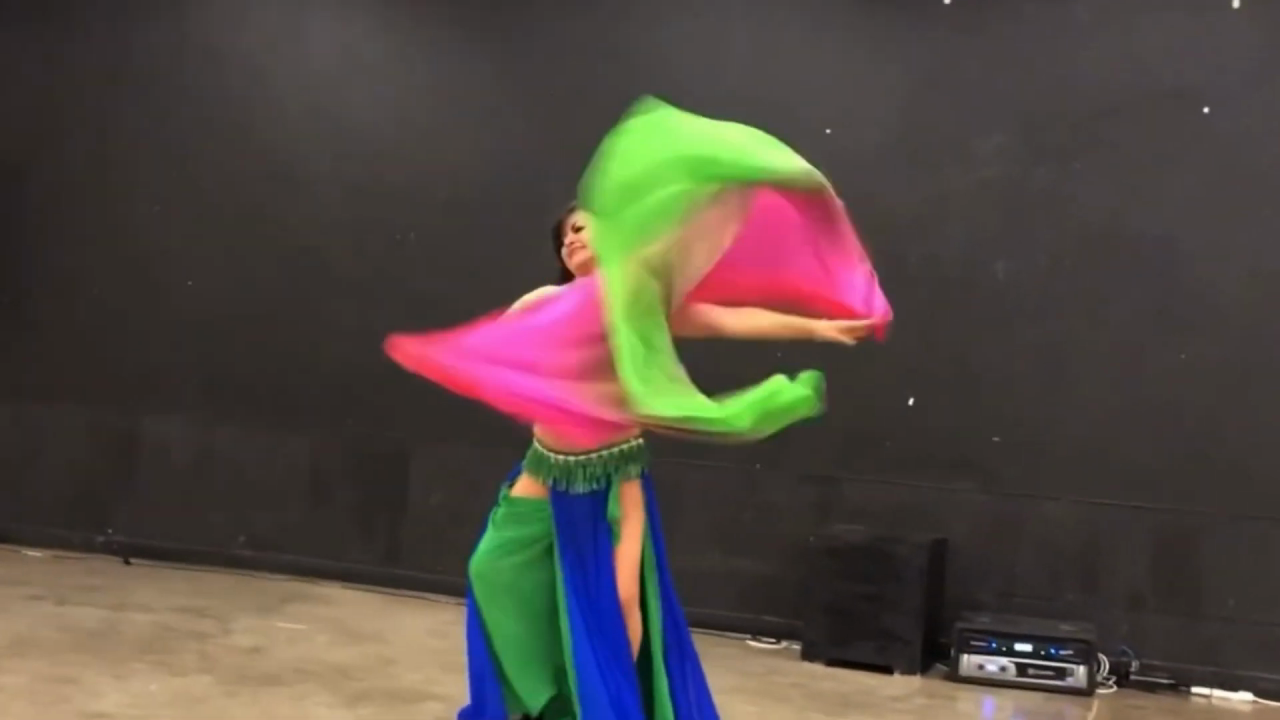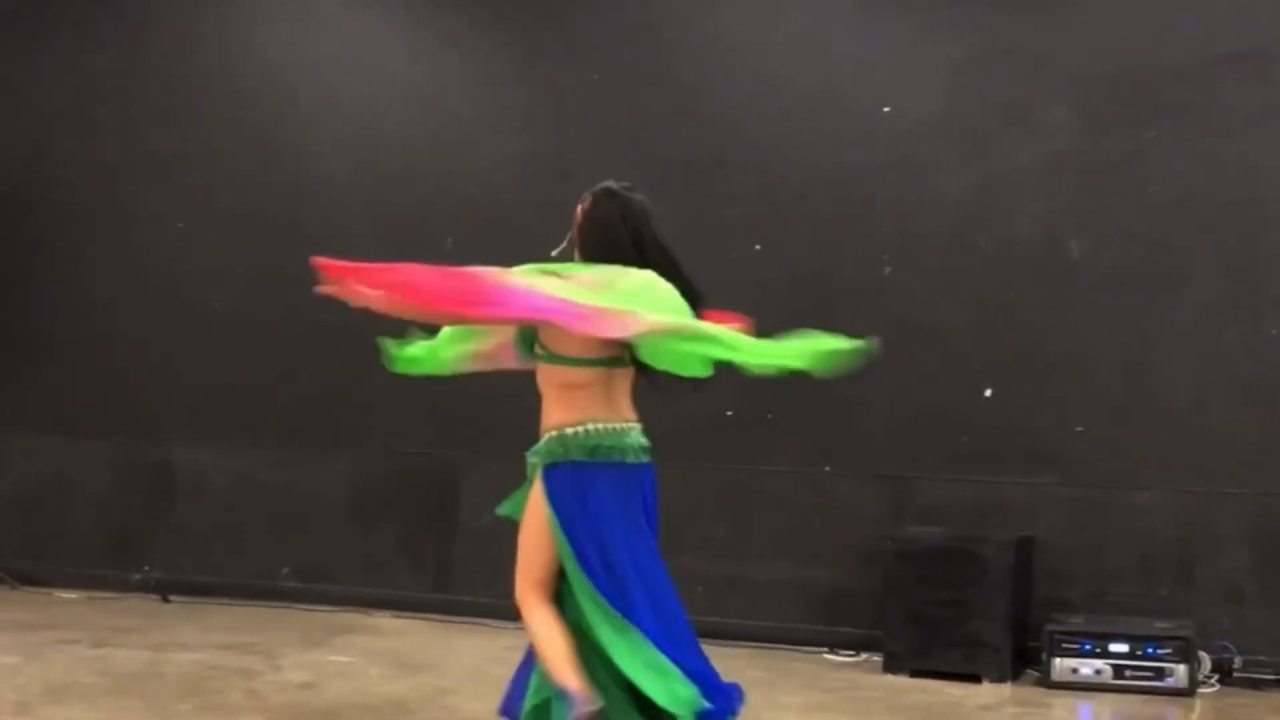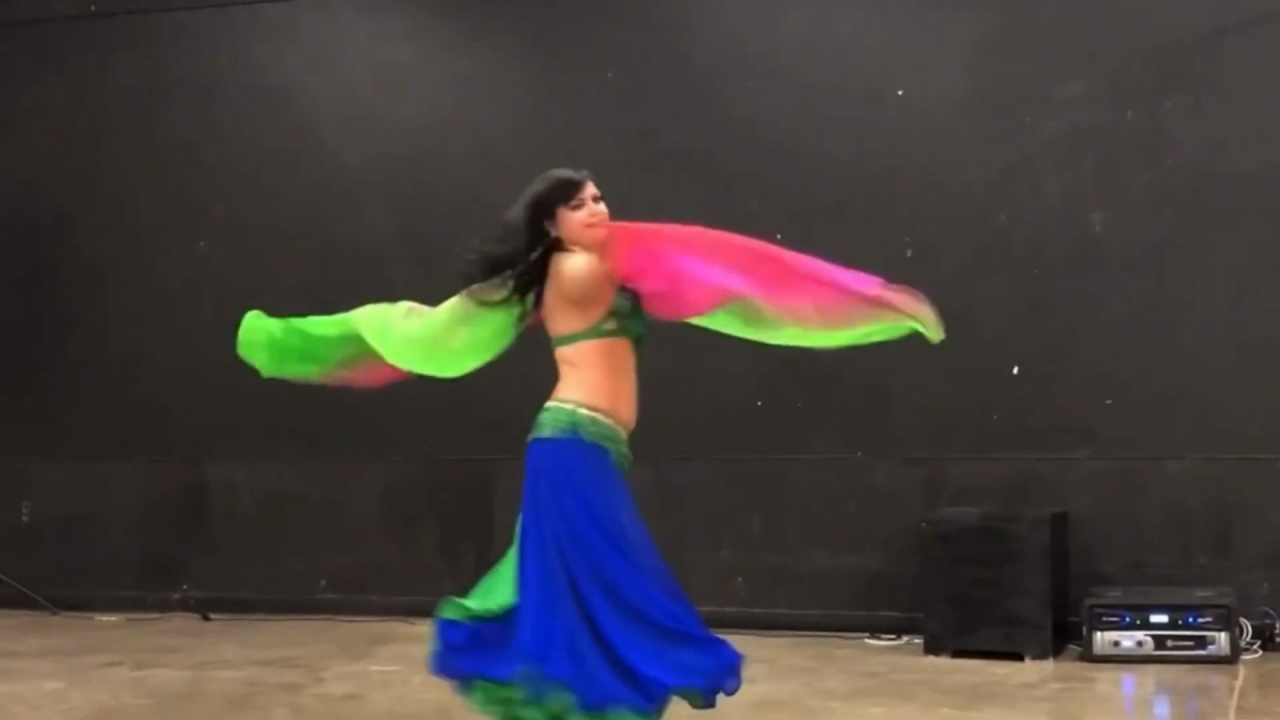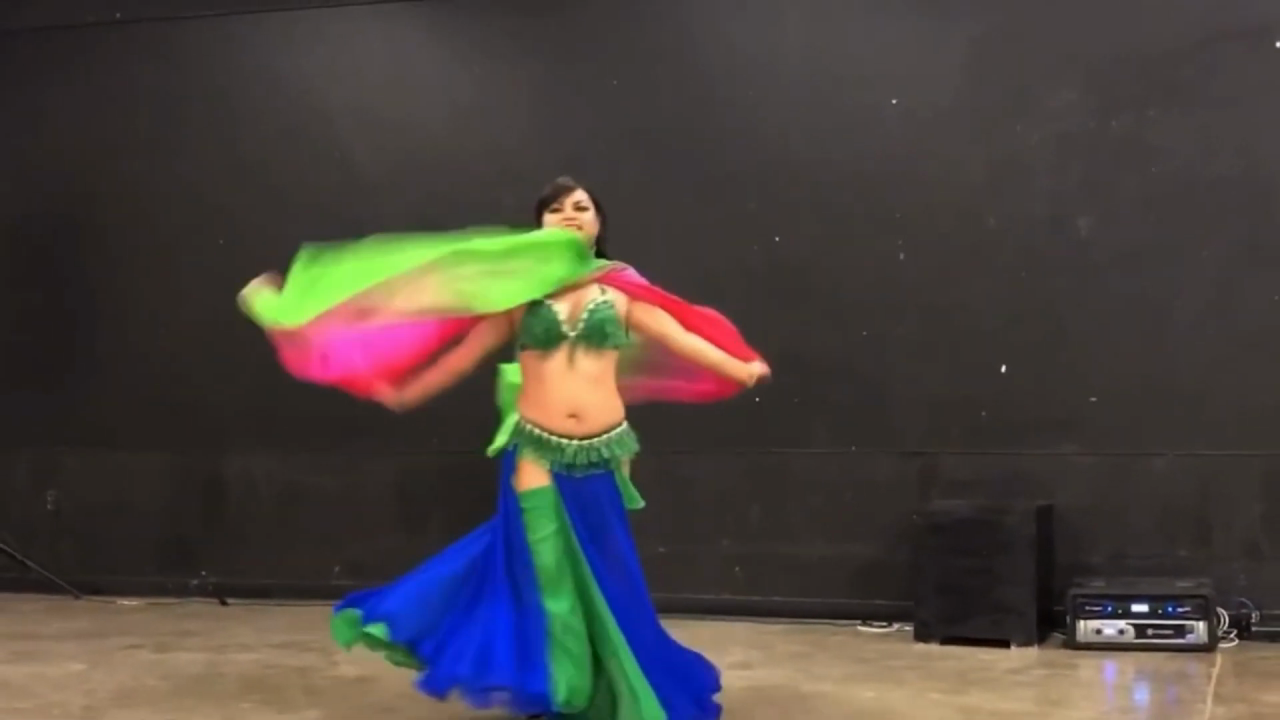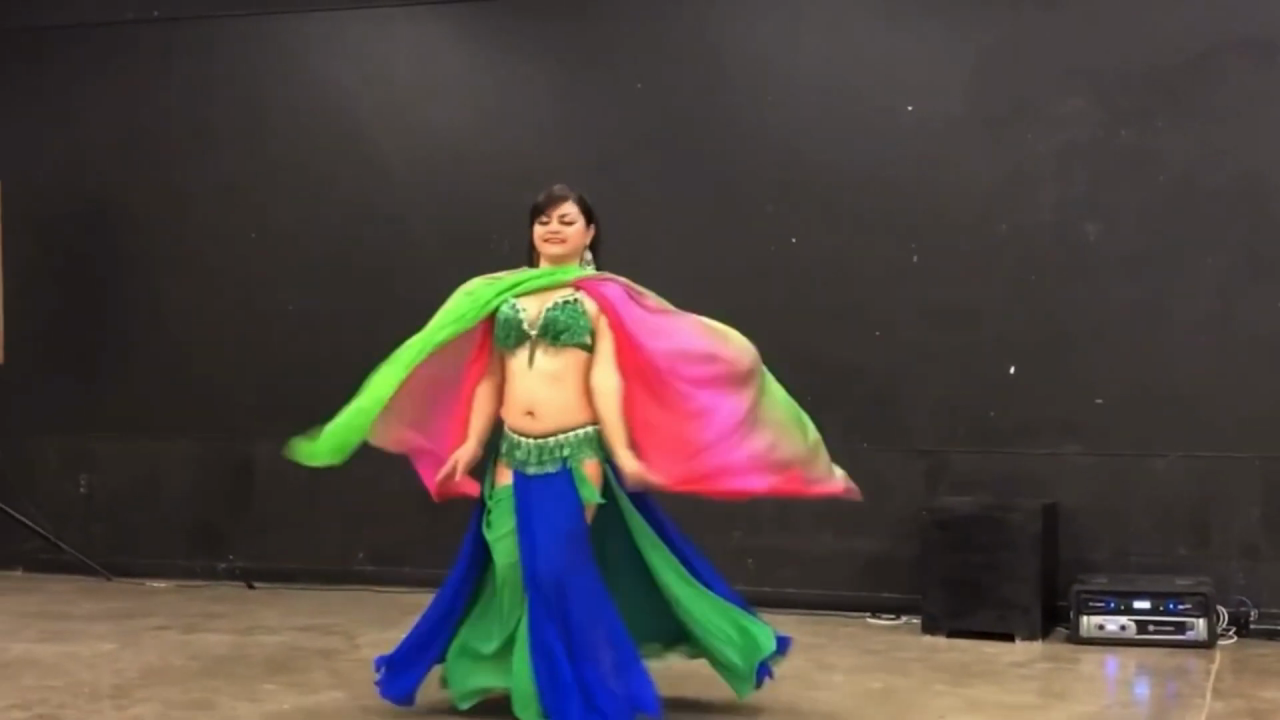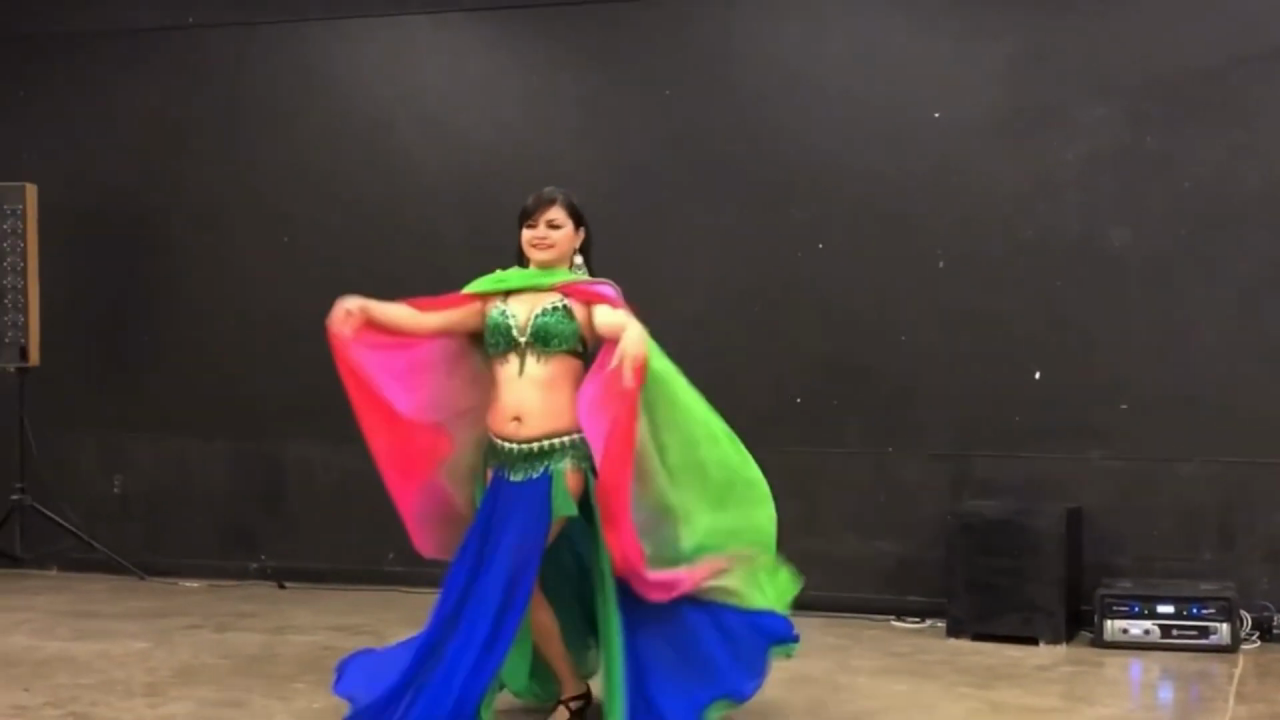
dt=0.4s
person 1, frame 1
left shoulder: (650, 301)
right shoulder: (540, 303)
left elbow: (735, 321)
right elbow: (470, 347)
left wrist: (815, 327)
left hip: (613, 470)
right hip: (548, 468)
left knee: (622, 597)
right knee: (500, 574)
person 1, frame 2
left shoulder: (544, 289)
right shoulder: (644, 292)
left elbow: (460, 297)
left hip: (571, 460)
right hip: (628, 455)
left knee: (533, 593)
right knee: (621, 595)
person 1, frame 3
left shoulder: (602, 275)
right shoulder: (572, 269)
right elbow: (611, 283)
left hip: (586, 444)
right hip: (577, 440)
left knee: (576, 584)
right knee: (606, 581)
person 1, frame 4
left shoulder: (619, 290)
right shoulder: (518, 291)
left elbow: (679, 336)
right elbow: (469, 352)
left wrist: (740, 369)
right wrist: (408, 390)
left hip: (604, 455)
right hip: (537, 452)
left knee: (604, 579)
right knee: (540, 574)
person 1, frame 5
left shoulder: (602, 295)
right shoulder: (503, 294)
left elbow: (607, 374)
right elbow: (492, 379)
left wrist: (621, 451)
right wrist: (470, 444)
left hip: (576, 451)
right hip: (512, 454)
left knee: (558, 570)
right knee: (515, 569)
person 1, frame 6
left shoulder: (591, 296)
right shoulder: (495, 297)
left elbow: (623, 325)
right elbow: (425, 320)
left wrist: (634, 336)
right wrist: (368, 310)
left hip: (561, 455)
right hip: (505, 460)
left knee: (505, 579)
right knee: (525, 580)
